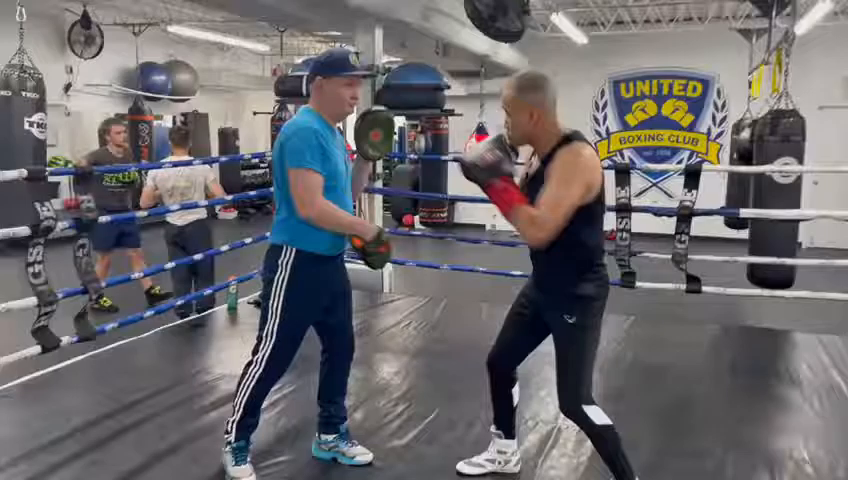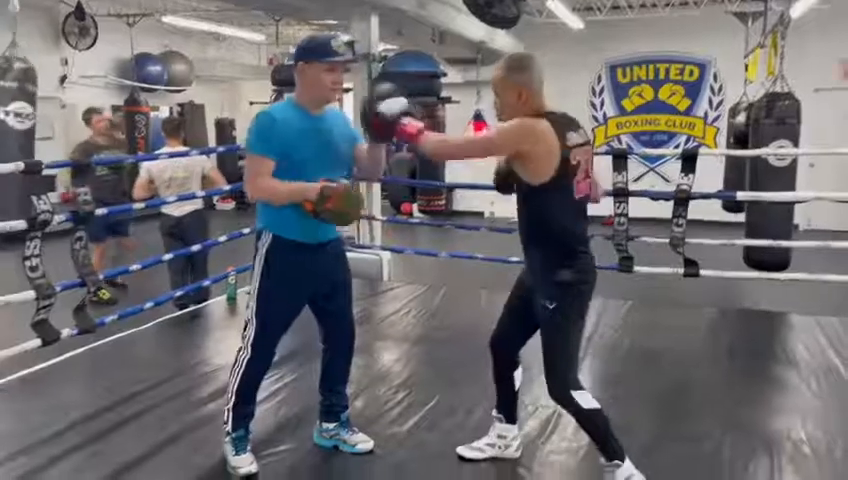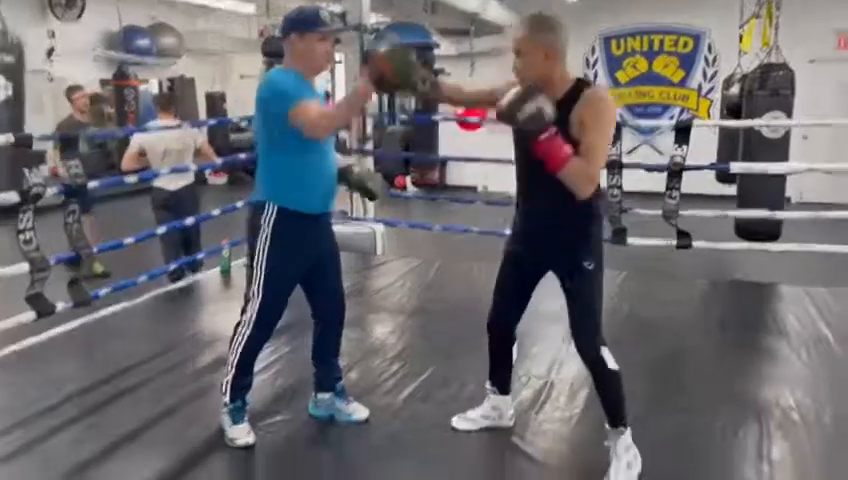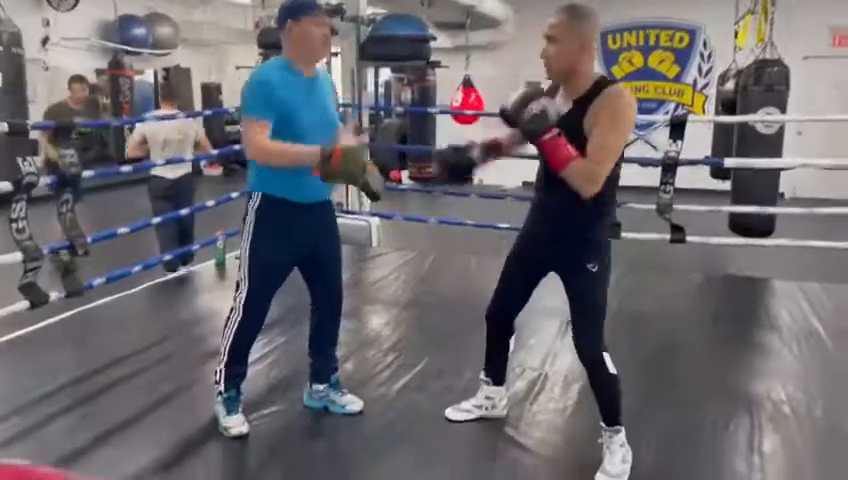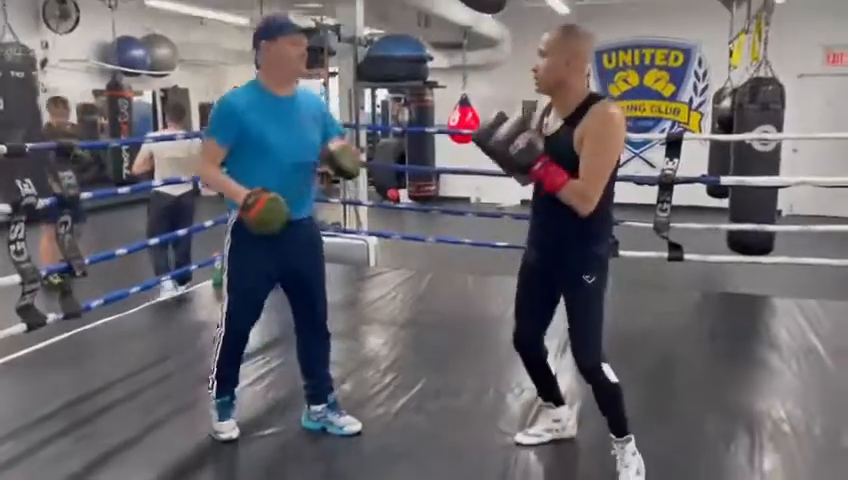
dt=0.3s
person 1, frame 1
left shoulder: (574, 158)
right shoulder: (549, 152)
left elbow: (536, 231)
right elbow: (532, 205)
left wrist: (495, 179)
right wrist: (504, 170)
left hip: (578, 295)
right hip: (544, 286)
left knee: (575, 402)
right knee: (500, 363)
person 1, frame 2
left shoulder: (528, 131)
right shoulder: (568, 128)
left elbow: (448, 148)
right elbow: (589, 190)
left wrist: (402, 125)
left hip: (564, 277)
right hip: (545, 269)
left knee: (562, 384)
right knee: (502, 346)
right ankle: (506, 434)
person 1, frame 3
left shoulder: (595, 101)
right shoulder: (523, 92)
left elbow: (585, 184)
right elbow: (461, 96)
left wrist: (541, 132)
right wrist: (420, 80)
left hip: (577, 242)
right hip: (528, 234)
left knee: (589, 343)
right knee: (499, 322)
left ankle: (622, 440)
right ankle: (499, 404)
person 1, frame 4
left shoulder: (615, 100)
right shoulder: (552, 91)
left elbow: (589, 183)
right elbow: (517, 132)
left wrist: (546, 132)
right wrist: (478, 153)
left hip: (585, 241)
right hip: (540, 228)
left knee: (589, 345)
right knee: (499, 313)
left ankle: (616, 439)
right ankle: (493, 395)
person 1, frame 5
left shoulder: (603, 117)
right shoulder: (547, 113)
left elbow: (585, 200)
left wrist: (535, 160)
right wrist: (508, 153)
left hip: (583, 257)
right hip: (541, 248)
left knee: (588, 356)
right knee: (526, 340)
right ankle: (558, 415)
person 2, frame 1
left shoulder: (332, 134)
right shoulder: (303, 132)
right elbow: (310, 206)
left wrist: (366, 157)
right wrist: (368, 231)
left hip: (330, 262)
right hip: (297, 262)
left knee: (341, 346)
right knee: (271, 356)
left ankle: (331, 433)
right ankle: (236, 444)
person 2, frame 2
left shoulder: (339, 121)
right shoulder: (273, 120)
left elbow: (369, 171)
right elbow: (256, 187)
left wrist: (379, 138)
right wrist: (309, 191)
left hip: (329, 249)
right hip: (283, 252)
left knee: (341, 336)
right knee: (259, 345)
left ankle: (332, 422)
right ankle: (236, 432)
person 2, frame 3
left shoulder: (310, 87)
right shoulder: (278, 83)
right elbow: (316, 124)
left wrist: (343, 171)
right wrist: (368, 86)
left hip: (317, 219)
right hip: (279, 221)
left knee: (331, 308)
right knee: (259, 316)
left ankle: (327, 391)
right ankle: (233, 404)
person 2, frame 4
left shoulder: (324, 81)
right shoulder: (266, 80)
right elbow: (255, 147)
left wrist: (357, 160)
right wrist: (316, 155)
left hip: (319, 210)
right hip: (273, 211)
left knee: (329, 299)
right knee: (251, 305)
left ankle: (322, 383)
right ankle: (228, 392)
person 2, frame 5
left shoulder: (314, 103)
right shoulder: (236, 105)
left elbow: (335, 149)
right elbow: (208, 166)
left wrist: (343, 156)
right wrist: (243, 196)
left hip: (302, 230)
right hip: (252, 234)
left knee: (314, 319)
right knee: (236, 322)
left ankle: (320, 404)
right ankle: (222, 402)
person 3, frame 1
left shoulder: (158, 169)
right shoulder: (201, 166)
left elbow: (144, 203)
right elbow: (220, 196)
left hip: (173, 228)
right hip: (198, 226)
left knee: (180, 275)
right knee: (204, 272)
left ankle: (184, 317)
right ankle: (204, 315)
person 3, frame 2
left shoulder: (152, 160)
right shoulder: (197, 157)
left elbow: (138, 194)
right elbow: (221, 184)
left wrist: (158, 187)
left hip: (169, 219)
right hip: (194, 216)
left knee: (177, 266)
right knee: (199, 263)
left ankle: (183, 308)
right ankle: (201, 306)
person 3, frame 3
left shoulder: (145, 132)
right shoulder: (189, 129)
left elbow: (127, 165)
right elbow: (211, 157)
left wrist: (149, 160)
left hip: (162, 192)
right hip: (187, 189)
left knee: (170, 238)
right knee: (191, 233)
left ankle: (177, 280)
right ankle: (195, 273)
person 3, frame 4
left shoulder: (147, 121)
right shoulder: (190, 121)
left elbow: (130, 152)
right elbow: (208, 150)
left wrist: (151, 148)
left hip: (160, 181)
right hip: (185, 179)
left knee: (166, 227)
right knee: (186, 223)
left ankle: (172, 269)
right ankle: (185, 265)
person 3, frame 5
left shoulder: (153, 138)
right shoulder: (194, 141)
left elbow: (137, 169)
left wrist: (156, 162)
left hip: (161, 197)
right hip: (186, 197)
left knee: (157, 242)
right knee: (183, 242)
left ankle: (166, 282)
right ankle: (182, 283)
person 4, frame 1
left shoulder: (129, 156)
right shoulder: (99, 156)
left elbow: (135, 181)
right elbow: (81, 163)
left hip: (125, 213)
right hip: (103, 214)
left knee: (136, 253)
right knee: (105, 258)
left ankle: (151, 291)
right ankle: (97, 298)
person 4, frame 2
left shoulder: (118, 143)
right shoulder: (85, 148)
right elbow: (72, 165)
left hip: (118, 202)
right hip: (97, 205)
left knee: (127, 243)
right knee: (100, 248)
left ankle: (112, 275)
right ankle: (96, 290)
person 4, frame 3
left shoulder: (94, 121)
right shoulder: (66, 125)
left elbow: (103, 149)
right elbow: (55, 153)
right wrist: (63, 173)
left knee: (84, 219)
right knee: (86, 219)
left ankle: (76, 257)
right ankle: (92, 264)
person 4, frame 4
left shoulder: (92, 109)
right shoulder: (56, 110)
left elbow: (97, 135)
right elbow: (43, 138)
right wrist: (53, 155)
left hip: (82, 163)
right hip: (61, 165)
person 4, frame 5
left shoulder: (78, 132)
right shoulder: (43, 132)
left knee: (74, 229)
right knee: (49, 231)
left ankle: (63, 263)
right ankle: (48, 274)
